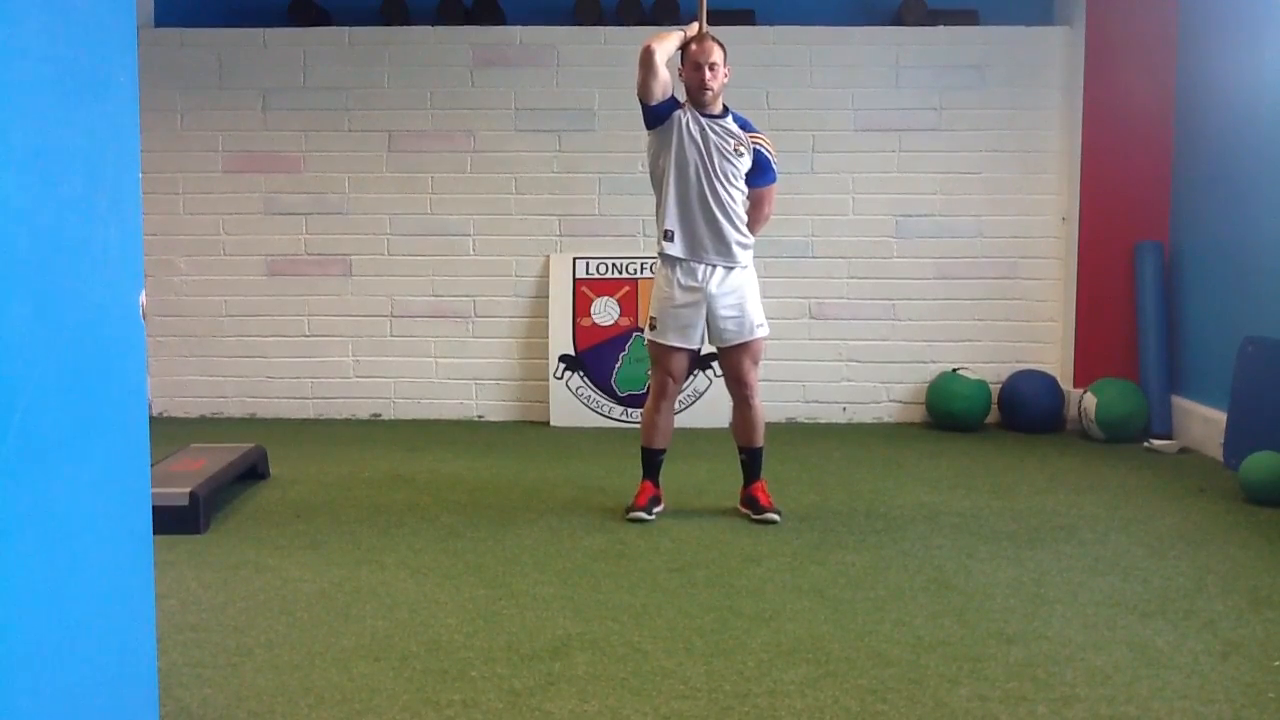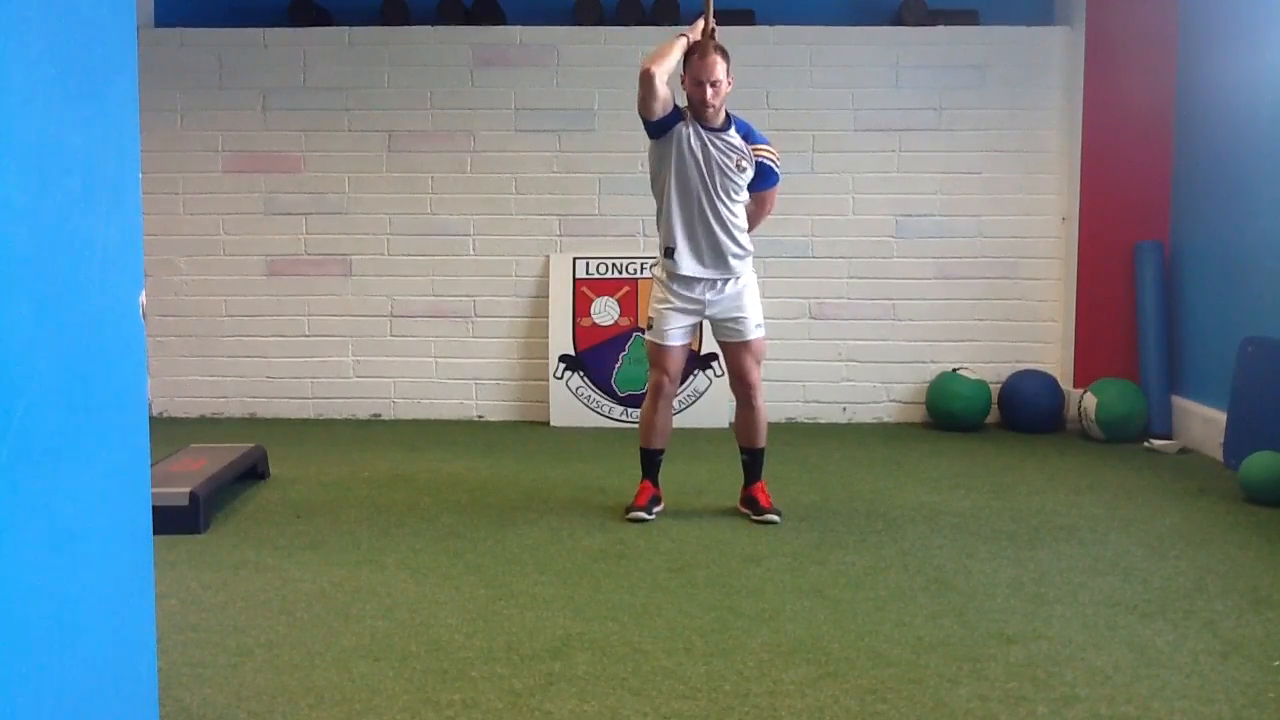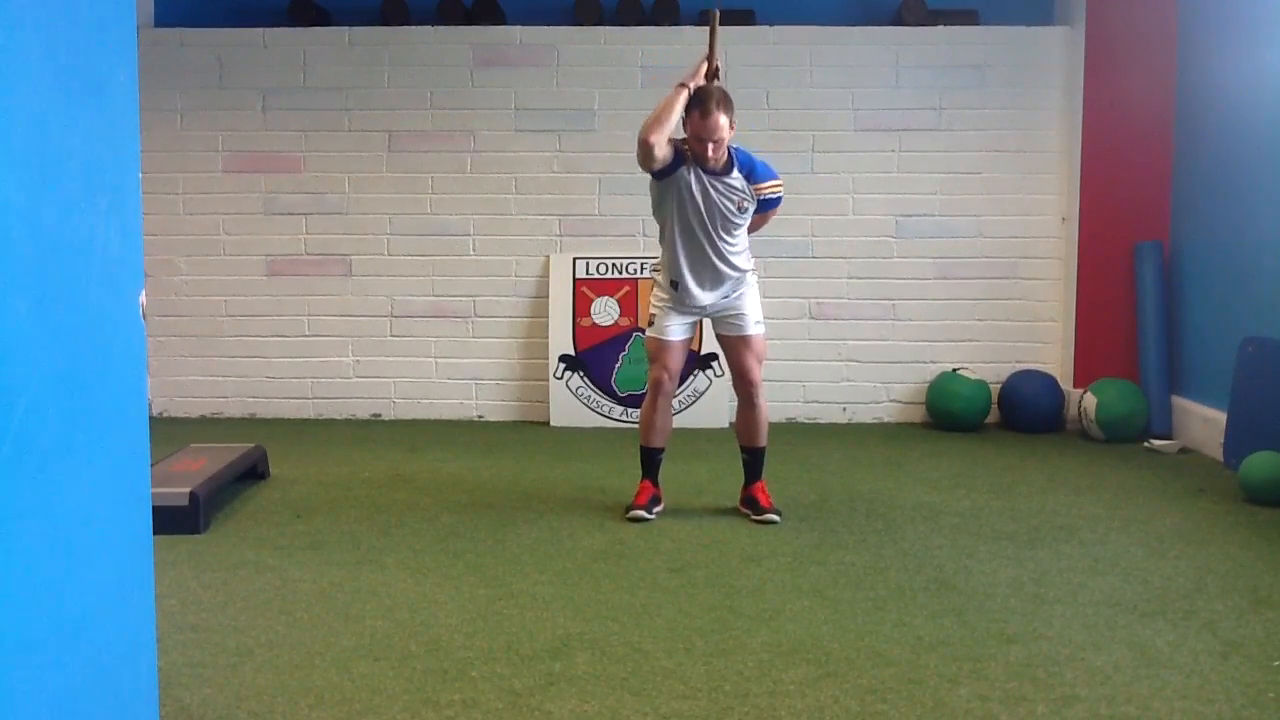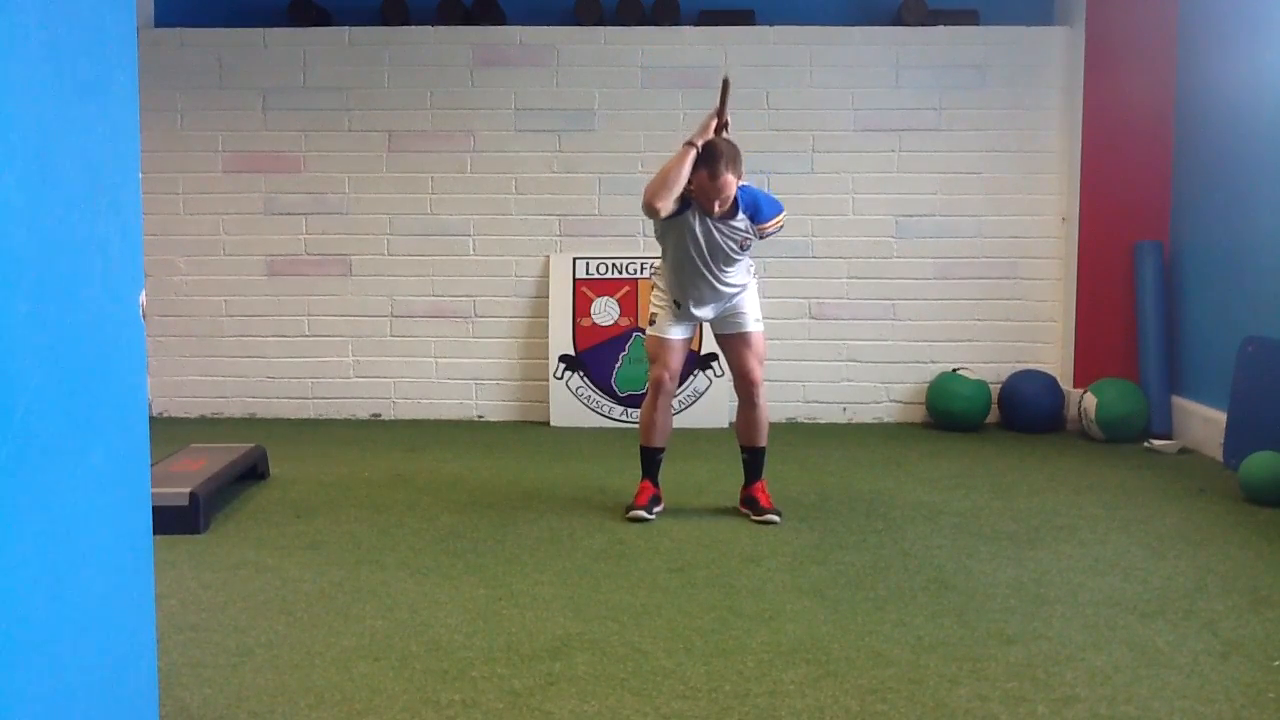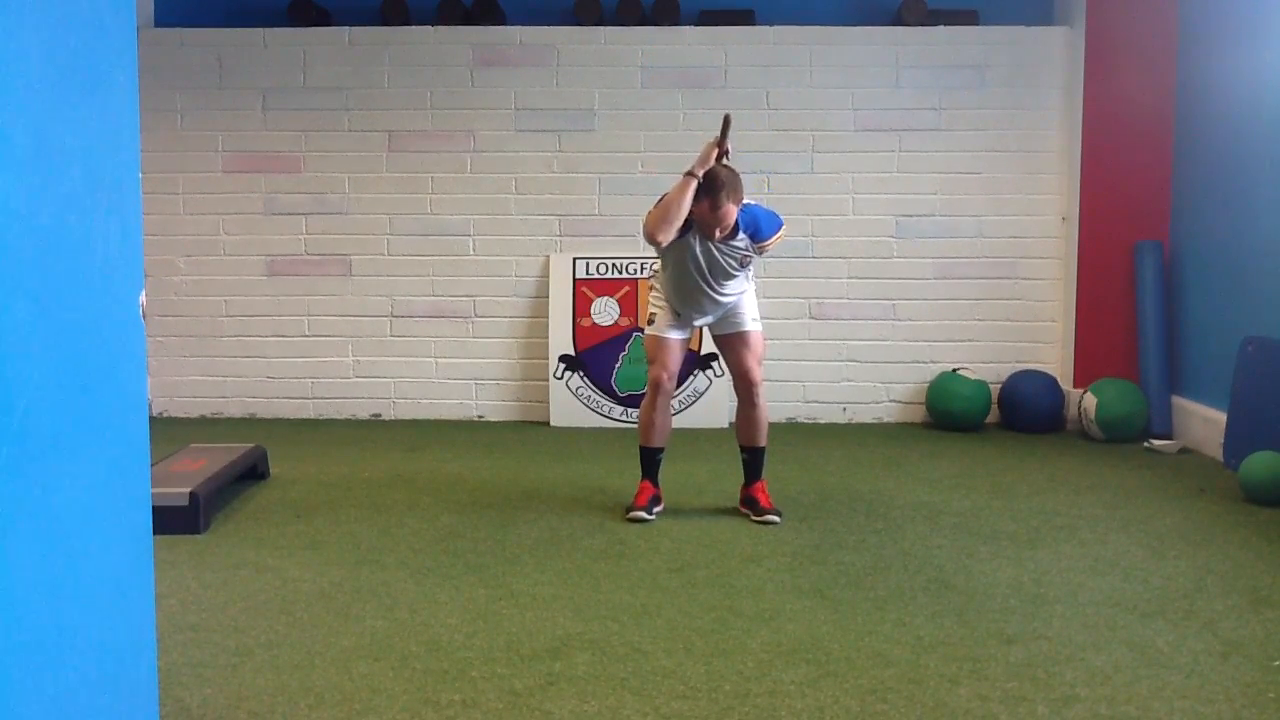
dt=0.5s
person 1, frame 1
left shoulder: (750, 136)
right shoulder: (667, 118)
left elbow: (763, 204)
right elbow: (651, 54)
right wrist: (685, 33)
left hip: (735, 276)
right hip: (677, 274)
left knee: (745, 387)
right knee: (665, 385)
left ankle: (753, 488)
right ankle: (649, 487)
person 1, frame 2
left shoulder: (753, 144)
right shoulder: (668, 128)
left elbow: (764, 203)
right elbow: (650, 75)
right wrist: (687, 37)
left hip: (734, 281)
right hip: (676, 281)
left knee: (749, 387)
right knee: (661, 385)
left ankle: (753, 488)
right ankle: (649, 487)
person 1, frame 3
left shoulder: (757, 175)
right shoulder: (670, 162)
right elbow: (647, 142)
right wrist: (687, 85)
left hip: (735, 287)
right hip: (676, 288)
left knee: (750, 384)
right knee: (661, 382)
left ankle: (753, 488)
right ankle: (649, 486)
person 1, frame 4
left shoulder: (760, 208)
right shoulder: (676, 198)
right elbow: (653, 204)
right wrist: (695, 142)
left hip: (735, 294)
right hip: (675, 293)
left knee: (752, 384)
right knee: (661, 382)
left ankle: (754, 488)
right ankle: (649, 486)
person 1, frame 5
left shoulder: (759, 223)
right shoulder: (675, 216)
right elbow: (656, 237)
right wrist: (696, 172)
left hip: (732, 300)
right hip: (675, 299)
left knee: (751, 383)
right knee: (660, 383)
left ankle: (754, 488)
right ankle: (648, 487)
